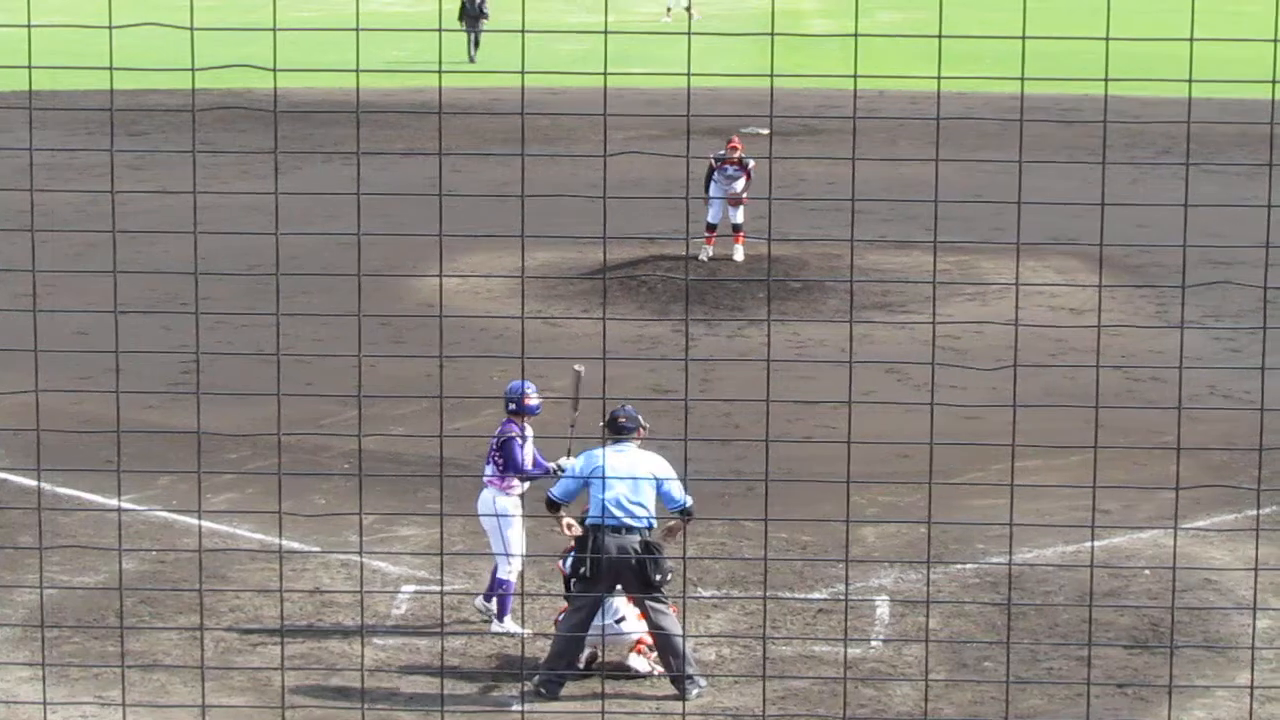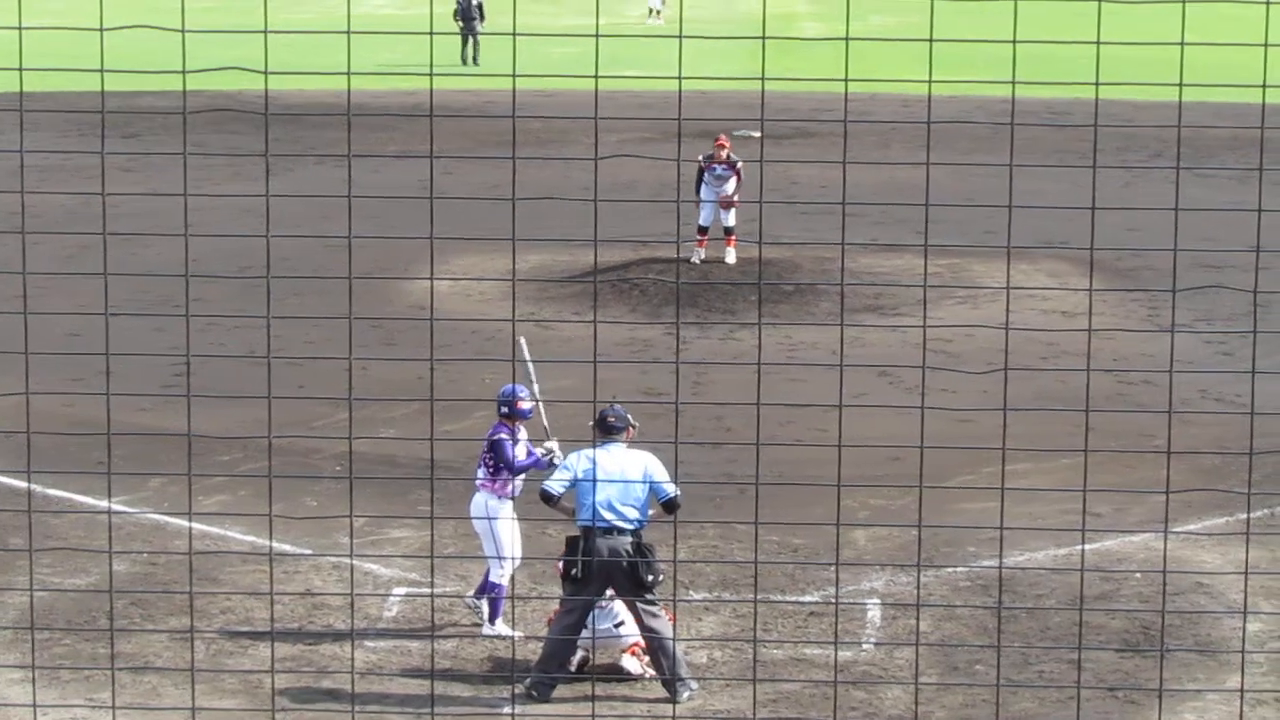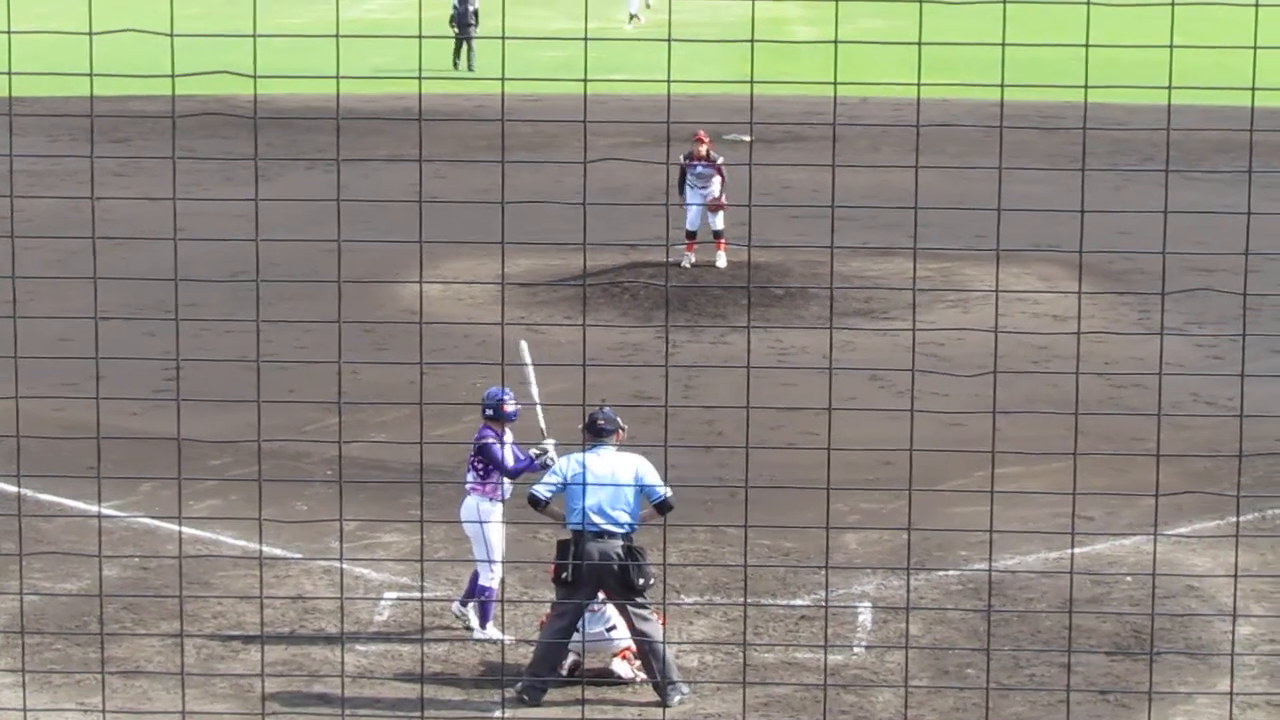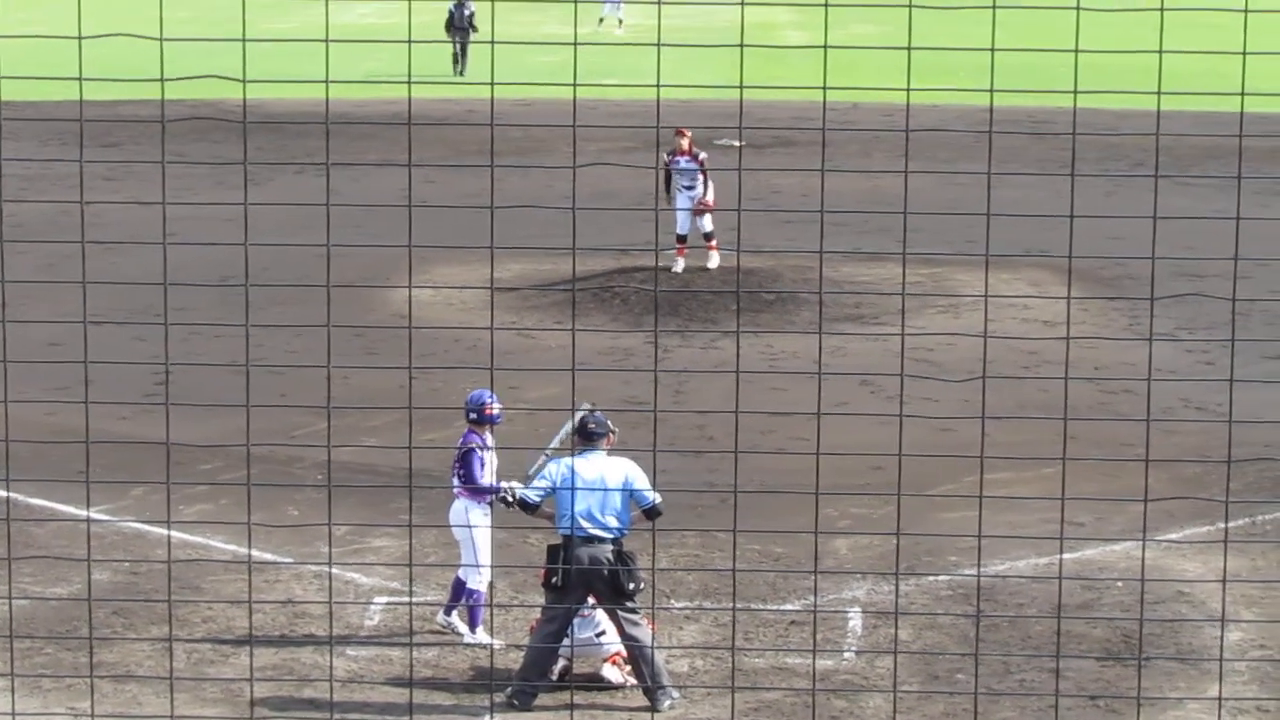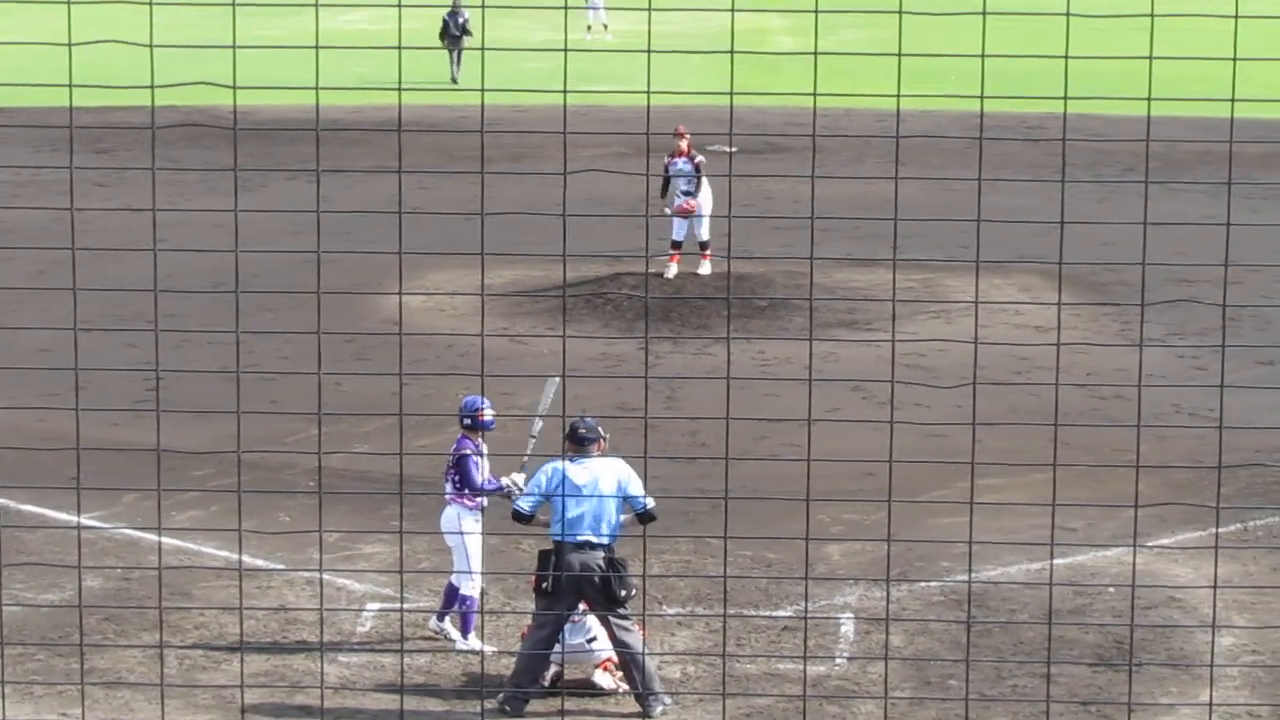
dt=0.3s
person 1, frame 1
left shoulder: (589, 458)
right shoulder: (654, 461)
left elbow: (554, 500)
right elbow: (684, 509)
left wrist: (564, 520)
right wrist: (675, 526)
left hip: (598, 545)
right hip: (637, 545)
left knee: (576, 614)
right knee: (660, 614)
left ankle: (549, 681)
right ankle: (688, 681)
person 1, frame 2
left shoulder: (579, 458)
right shoulder: (645, 460)
left elbow: (548, 493)
right elbow: (672, 503)
left wrist: (574, 512)
left hip: (589, 547)
right hip: (628, 548)
left knee: (568, 617)
right knee: (652, 616)
left ankle: (541, 684)
right ankle: (679, 684)
person 1, frame 3
left shoulder: (569, 463)
right shoulder: (635, 463)
left elbow: (536, 498)
right elbow: (665, 503)
left wrist: (564, 517)
right wrist: (636, 518)
left hip: (580, 551)
right hip: (619, 551)
left knee: (559, 620)
right knee: (643, 620)
left ankle: (532, 687)
right ankle: (671, 687)
person 1, frame 4
left shoulder: (559, 467)
right shoulder: (625, 467)
left elbow: (526, 502)
right elbow: (654, 509)
left wrist: (556, 517)
left hip: (571, 555)
right hip: (610, 557)
left knee: (550, 625)
right knee: (633, 625)
left ankle: (523, 692)
right ankle: (661, 693)
person 1, frame 5
left shoulder: (552, 471)
right shoulder: (618, 469)
left elbow: (520, 514)
right elbow: (647, 513)
left hip: (562, 562)
right hip: (600, 563)
left knee: (541, 632)
right knee: (624, 632)
person 2, frame 1
left shoulder: (524, 430)
right shoulder: (509, 433)
left elbow: (536, 461)
right elbow: (522, 472)
left wrist: (559, 466)
right wrist: (555, 466)
left hip: (509, 501)
right hip: (498, 502)
left knee: (512, 557)
right knee: (510, 561)
left ankle: (487, 600)
right ankle: (501, 621)
person 2, frame 2
left shoulder: (518, 432)
right shoulder: (500, 435)
left elbow: (533, 461)
right elbow: (515, 467)
left wrist: (551, 457)
right wrist: (541, 451)
left hip: (503, 504)
right hip: (490, 505)
left knee: (512, 559)
right knee: (502, 565)
left ankle: (478, 597)
right ankle: (493, 624)
person 2, frame 3
left shoulder: (503, 434)
right shoulder: (486, 439)
left elbow: (520, 463)
right elbow: (509, 470)
left wrist: (543, 455)
right wrist: (537, 453)
left hip: (490, 506)
right hip: (481, 507)
left knee: (488, 563)
right knee: (493, 568)
left ankle: (464, 606)
right ankle: (485, 627)
person 2, frame 4
left shoulder: (485, 438)
right shoulder: (472, 444)
right elbow: (475, 485)
left wrist: (503, 490)
right wrist: (504, 487)
left hip: (478, 510)
right hip: (470, 511)
left knee: (470, 568)
right knee: (480, 572)
left ankle: (448, 615)
right ankle: (474, 632)
person 2, frame 5
left shoulder: (478, 445)
right shoulder: (465, 449)
left elbow: (484, 479)
right elbow: (476, 488)
left wrist: (507, 484)
right wrist: (508, 483)
left hip: (470, 517)
right hip: (461, 517)
left knee: (462, 573)
right knee: (472, 578)
left ankle: (441, 620)
right ankle: (466, 639)
